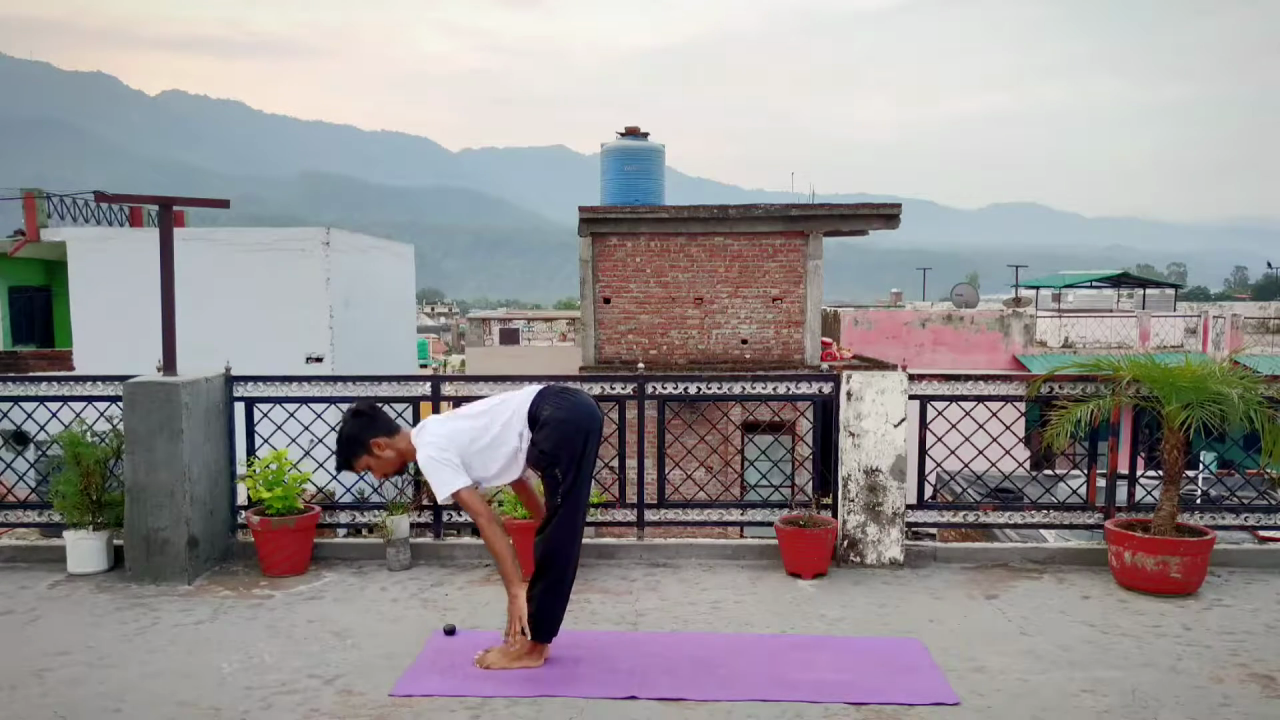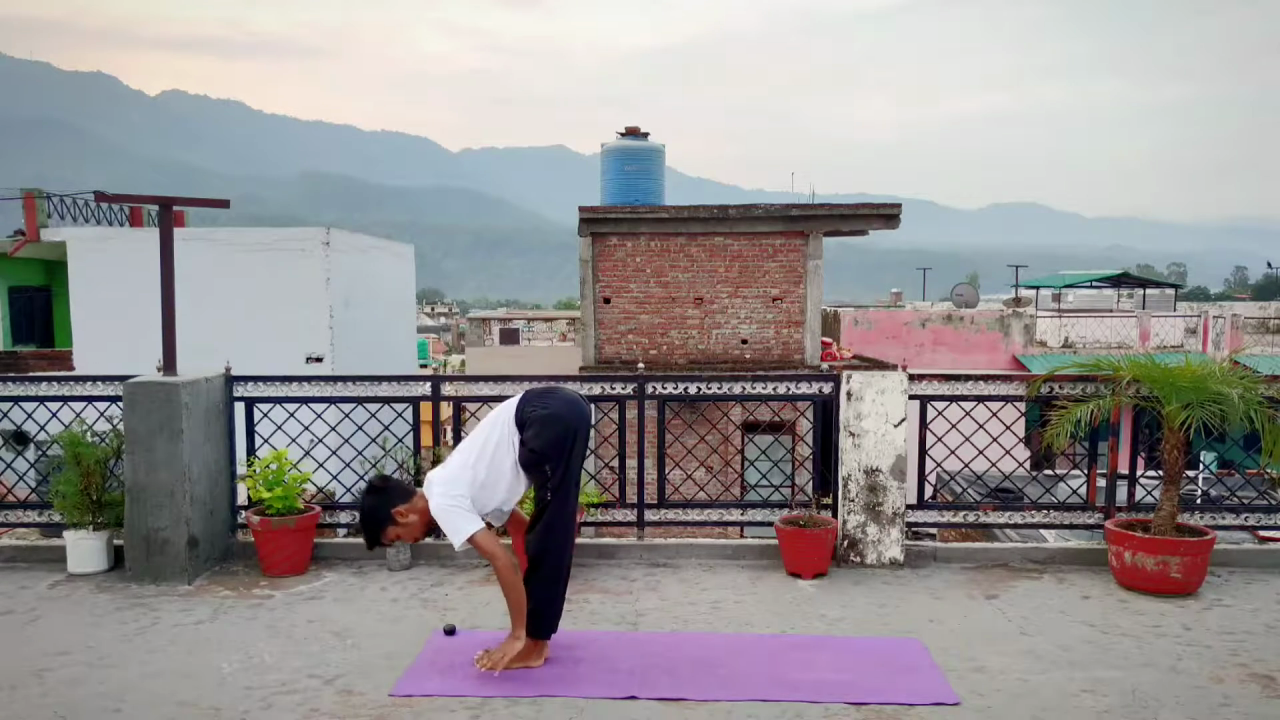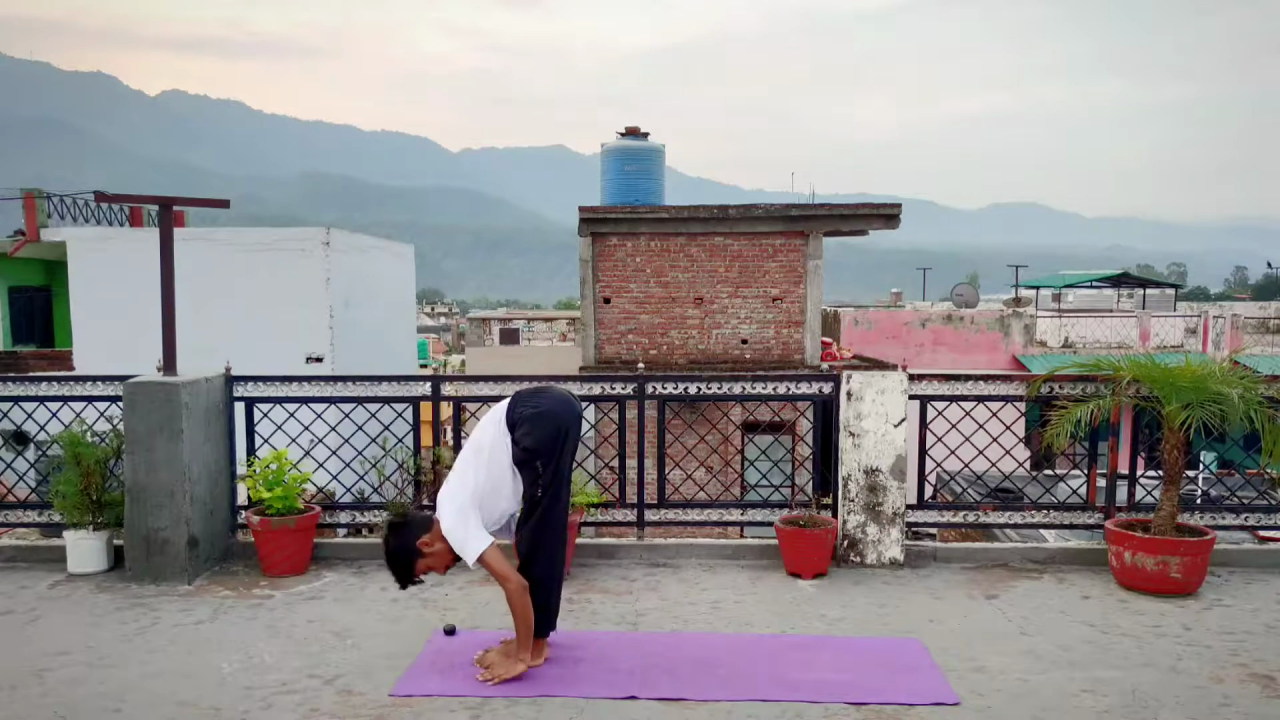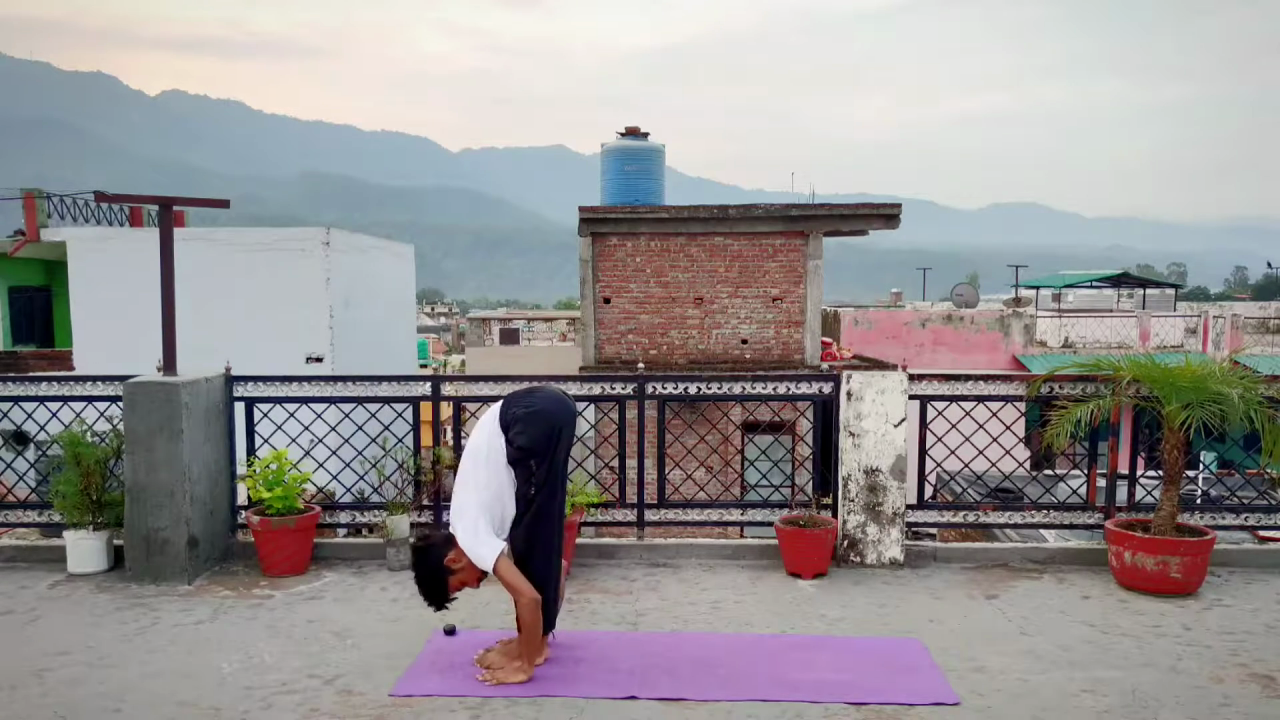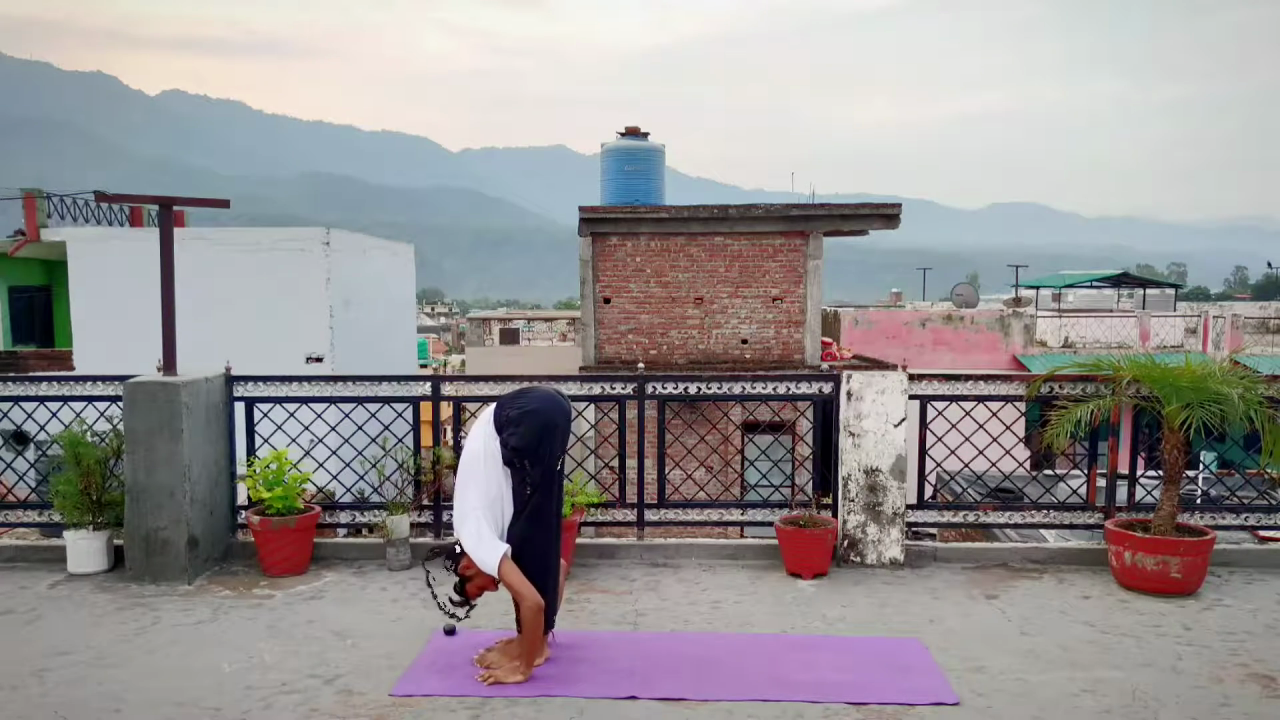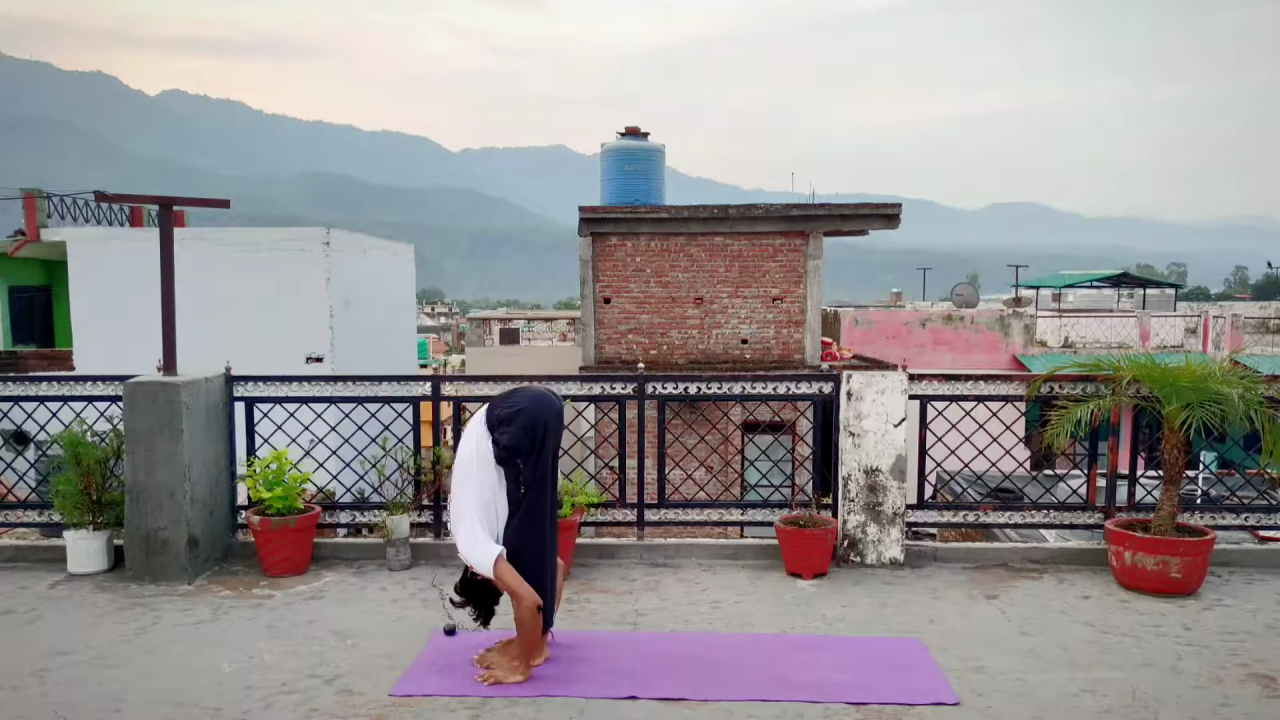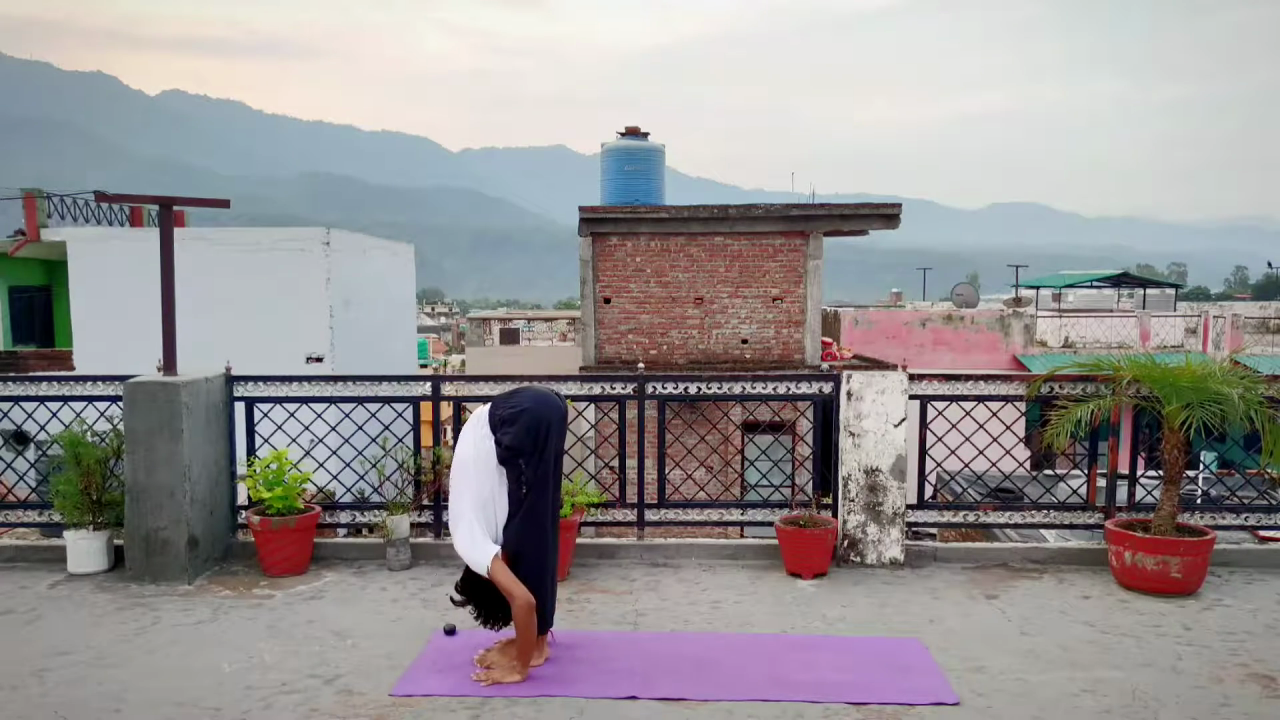
dt=0.2s
person 1, frame 1
left shoulder: (430, 450)
right shoulder: (436, 432)
left elbow: (485, 520)
right elbow: (514, 474)
left wrist: (516, 590)
right wrist: (543, 510)
left hip: (562, 420)
right hip: (571, 411)
left knee: (556, 535)
right knee: (556, 533)
left ankle: (532, 645)
right ankle: (534, 638)
person 1, frame 2
left shoulder: (441, 500)
right shoulder: (448, 485)
left elbow: (504, 561)
right elbow: (522, 524)
left wrist: (518, 636)
left hip: (551, 418)
right hip: (561, 410)
left knee: (547, 534)
right knee: (549, 532)
left ankle: (532, 645)
right ankle: (535, 638)
person 1, frame 3
left shoulder: (453, 521)
right shoulder: (459, 508)
left elbow: (515, 583)
left wrist: (523, 655)
left hip: (543, 417)
right hip: (551, 410)
left knee: (539, 535)
right knee: (541, 534)
left ankle: (534, 646)
right ankle: (535, 639)
person 1, frame 4
left shoulder: (469, 534)
right shoulder: (475, 523)
left elbow: (528, 596)
left wrist: (526, 666)
left hip: (537, 417)
right hip: (547, 409)
left knee: (532, 536)
right knee: (539, 534)
left ankle: (534, 646)
right ankle: (535, 640)
person 1, frame 5
left shoulder: (475, 540)
left elbow: (531, 601)
left hip: (532, 417)
right hip: (542, 409)
left knee: (528, 536)
right knee: (536, 536)
left ankle: (533, 647)
right ankle: (535, 640)
person 1, frame 6
left shoulder: (472, 545)
left elbow: (528, 601)
left hip: (523, 416)
right hip: (536, 408)
left knee: (525, 536)
right knee: (534, 533)
left ankle: (535, 646)
right ankle: (536, 640)
person 1, frame 7
left shoulder: (471, 543)
left elbow: (523, 600)
left wrist: (520, 667)
left hip: (526, 417)
right hip: (537, 408)
left knee: (525, 536)
right knee: (534, 534)
left ankle: (533, 647)
right ankle: (536, 640)
